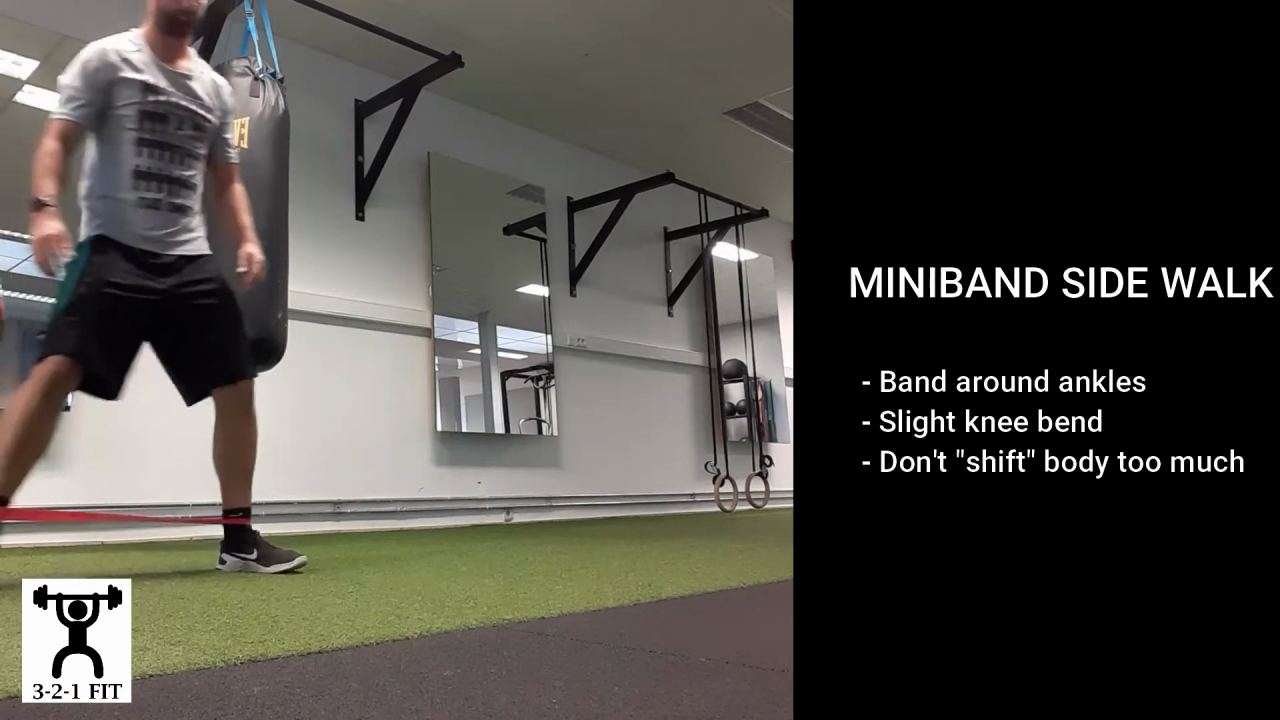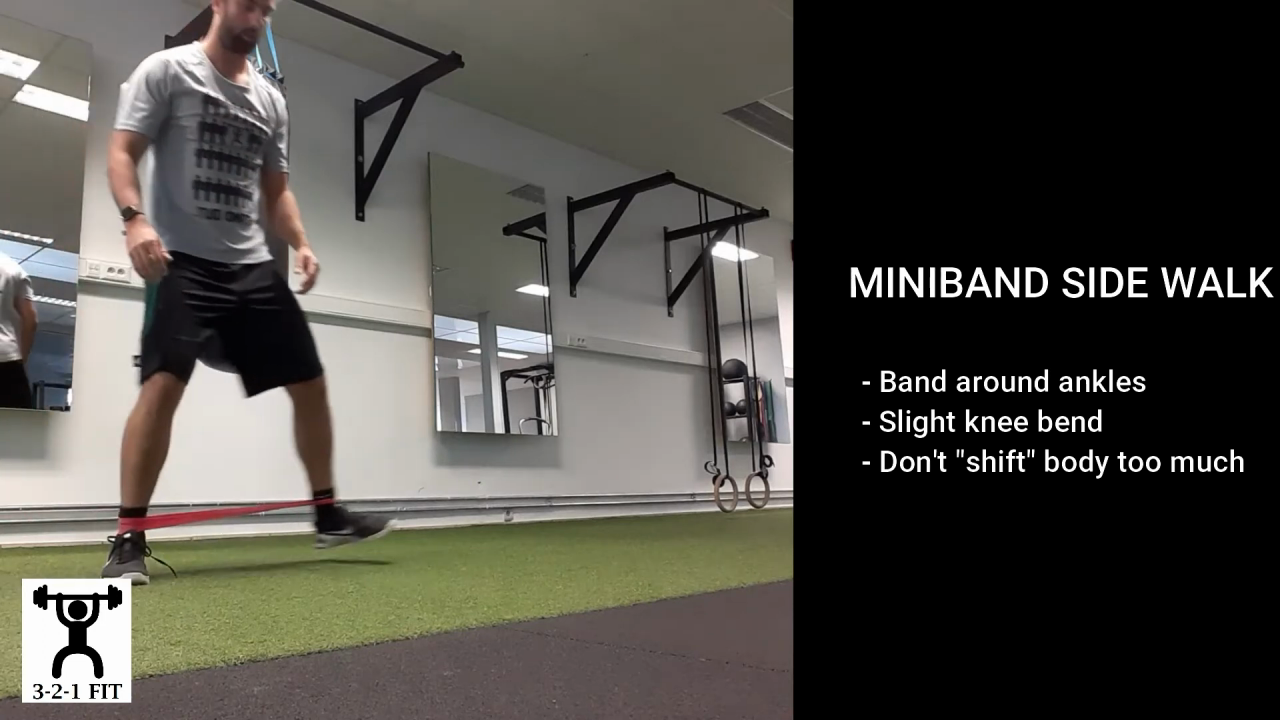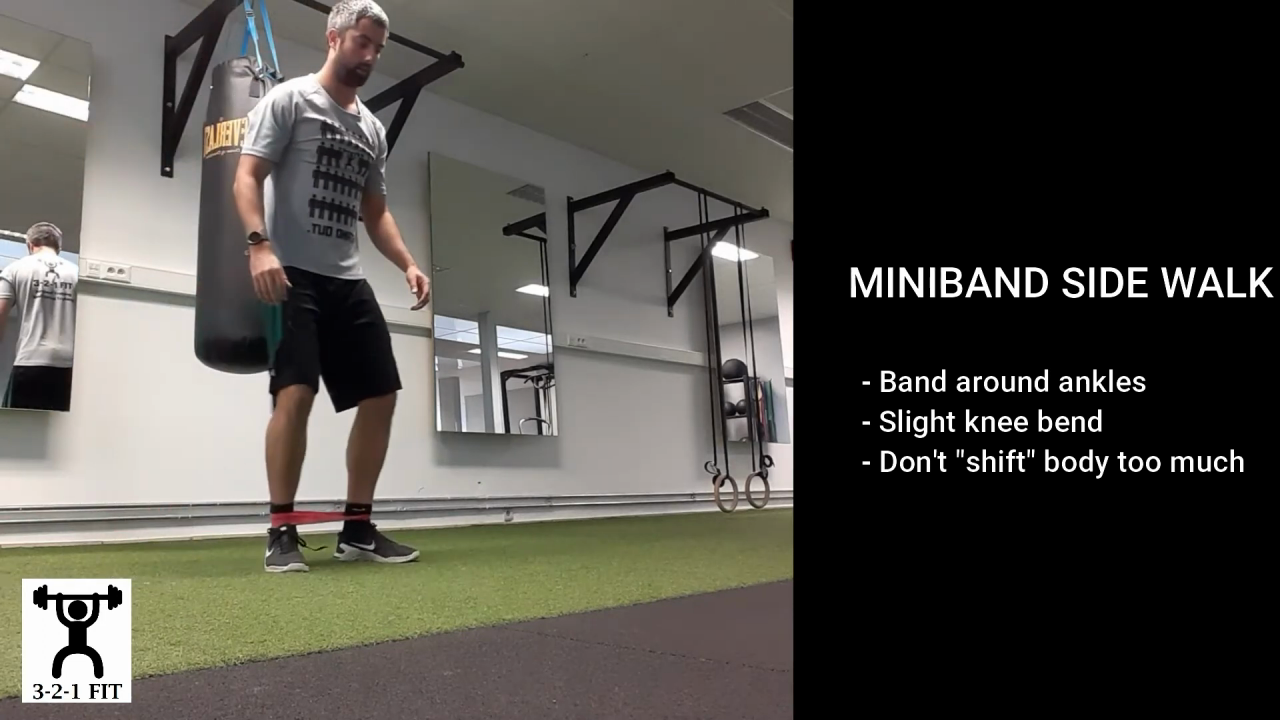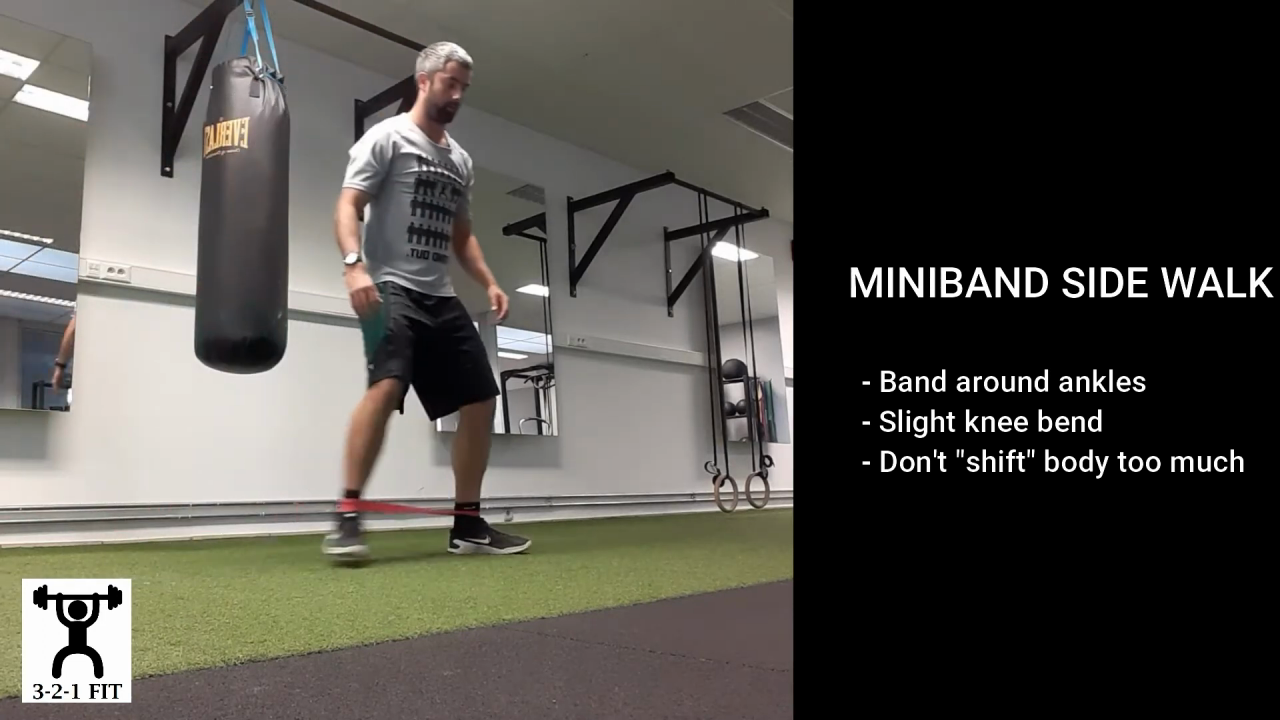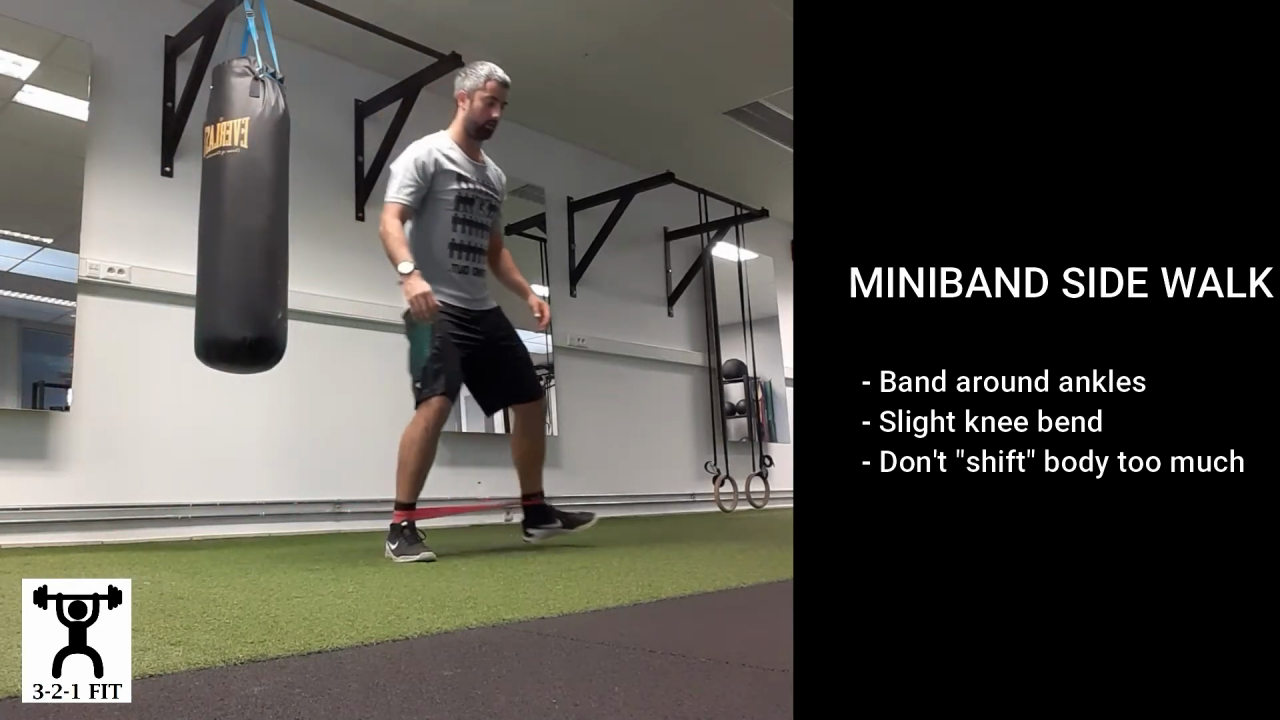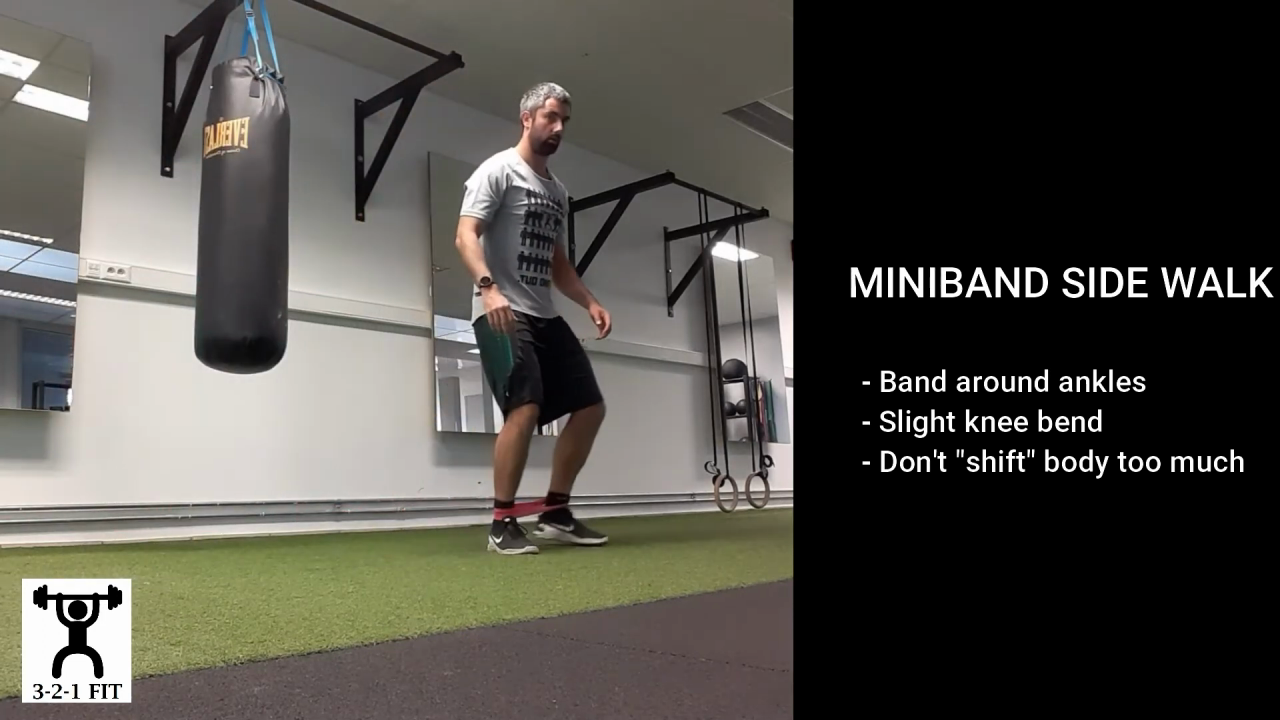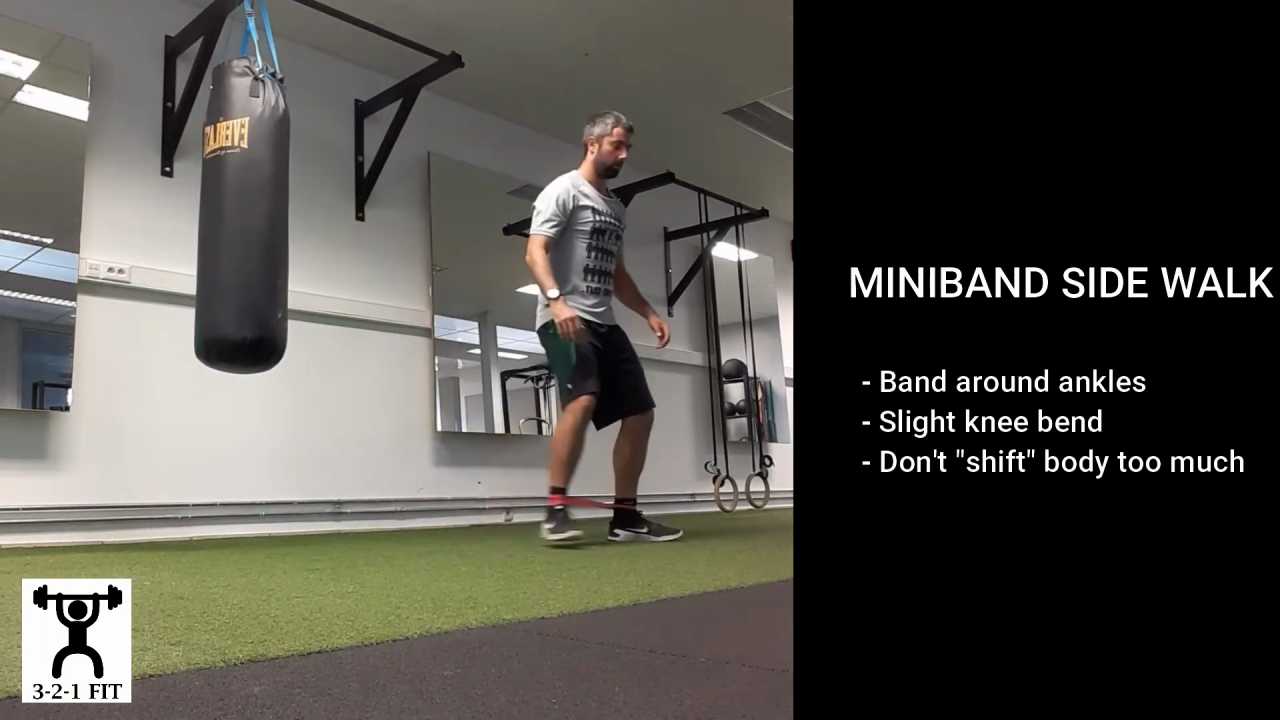
dt=0.7s
person 1, frame 1
left shoulder: (214, 88)
right shoulder: (109, 59)
left elbow: (227, 179)
right elbow: (58, 139)
left wrist: (248, 239)
left hip: (190, 259)
right hip: (113, 248)
left knee: (236, 388)
right knee: (57, 370)
left ankle: (239, 538)
person 1, frame 2
left shoulder: (270, 101)
right shoulder: (168, 70)
right elbow: (122, 151)
left wrist: (300, 244)
right wrist: (135, 218)
left hip: (252, 266)
right hip: (184, 260)
left knee: (309, 383)
right knee: (163, 385)
left ankle: (328, 514)
right ankle: (128, 539)
person 1, frame 3
left shoulder: (372, 128)
right shoulder: (288, 100)
right elbow: (247, 176)
left wrist: (407, 263)
right wrist: (259, 244)
left hip: (348, 280)
right hip: (293, 276)
left knee: (380, 397)
right knee: (296, 393)
left ankle: (357, 530)
right ankle: (281, 532)
person 1, frame 4
left shoulder: (460, 160)
right shoulder: (387, 137)
right elbow: (348, 205)
left wrist: (490, 283)
right wrist: (354, 264)
left hip: (442, 297)
right hip: (393, 289)
left knee: (481, 403)
right knee: (386, 384)
left ankle: (468, 524)
right ankle: (347, 516)
person 1, frame 5
left shoulder: (492, 174)
right shoulder: (427, 155)
right elbow: (391, 221)
left wrist: (528, 292)
right wrist: (409, 273)
left hip: (482, 309)
right hip: (437, 307)
left knee: (531, 401)
right knee: (435, 402)
left ankle: (536, 513)
right ankle: (401, 527)
person 1, frame 6
left shoulder: (557, 189)
right shoulder: (498, 170)
right elbow: (466, 235)
left wrist: (590, 302)
right wrist: (488, 287)
left hip: (545, 315)
right hip: (503, 314)
left knee: (589, 408)
right knee: (525, 409)
left ankle: (555, 512)
right ankle: (502, 523)
person 1, frame 7
left shoulder: (616, 207)
right shoulder: (564, 190)
right elbow: (535, 252)
left wrist: (648, 312)
right wrist: (555, 299)
left hip: (604, 322)
right hip: (566, 321)
left knee: (639, 413)
right knee: (584, 400)
left ankle: (625, 515)
right ankle: (556, 510)
